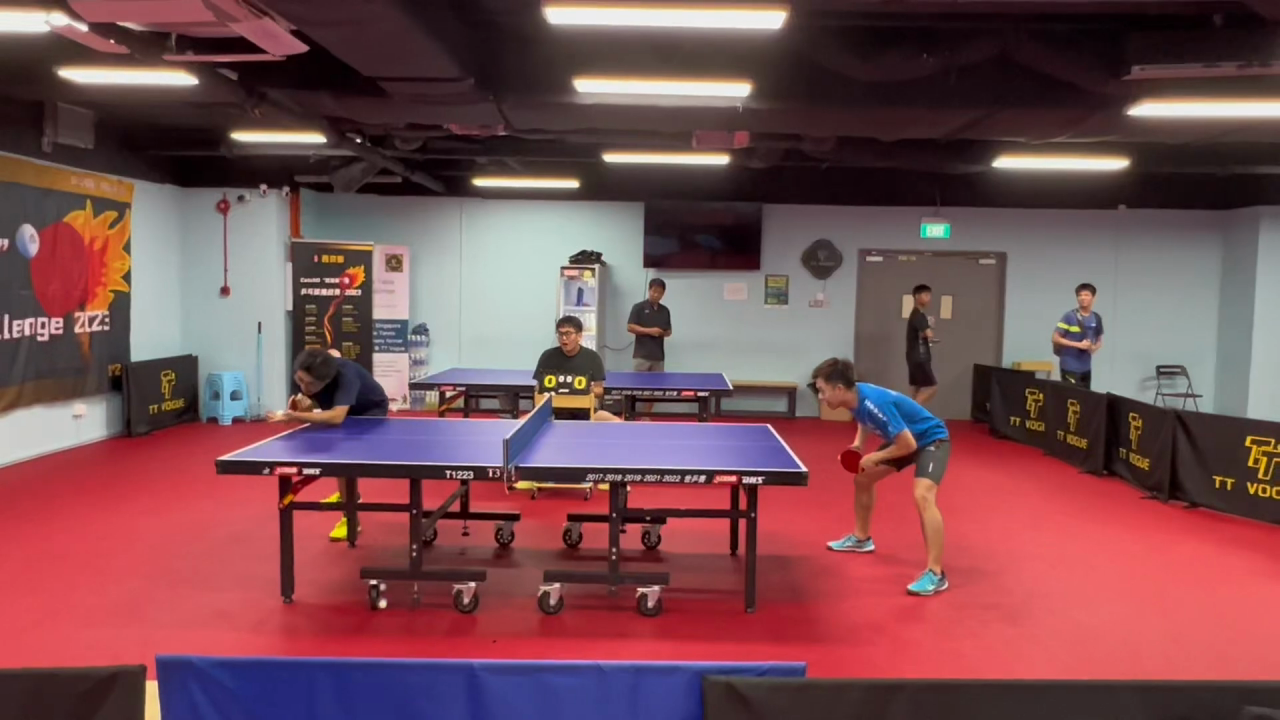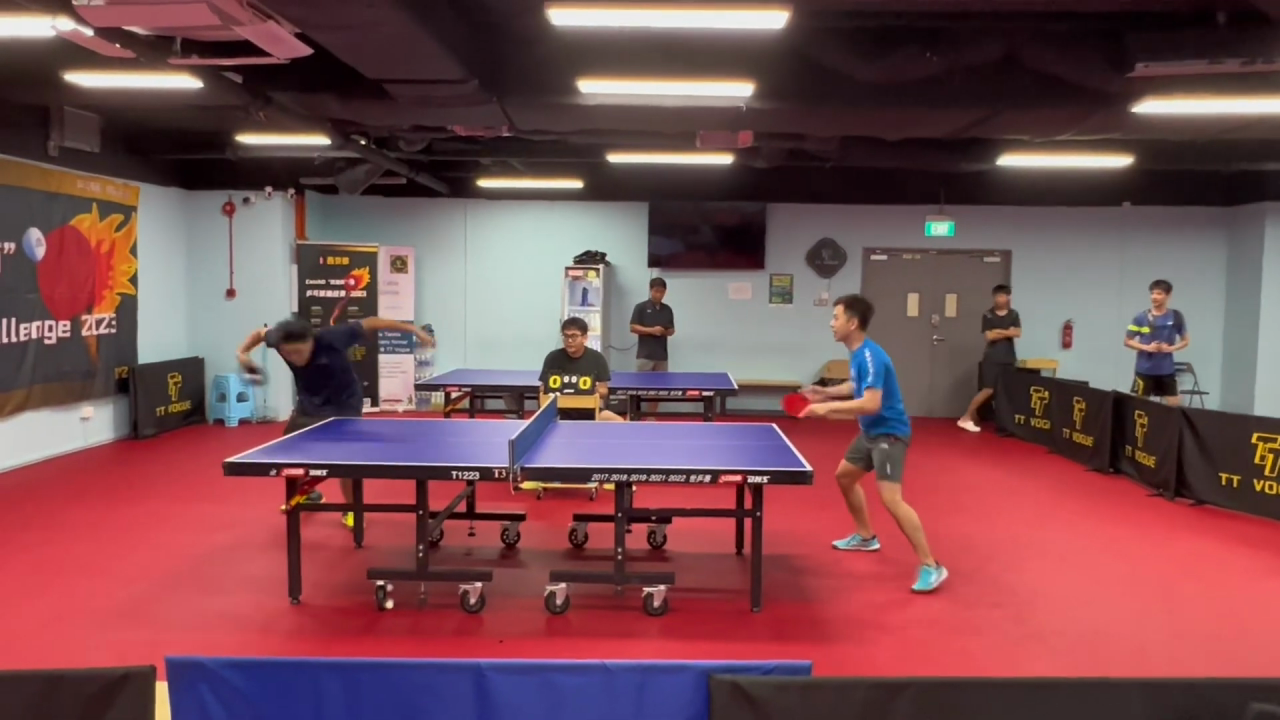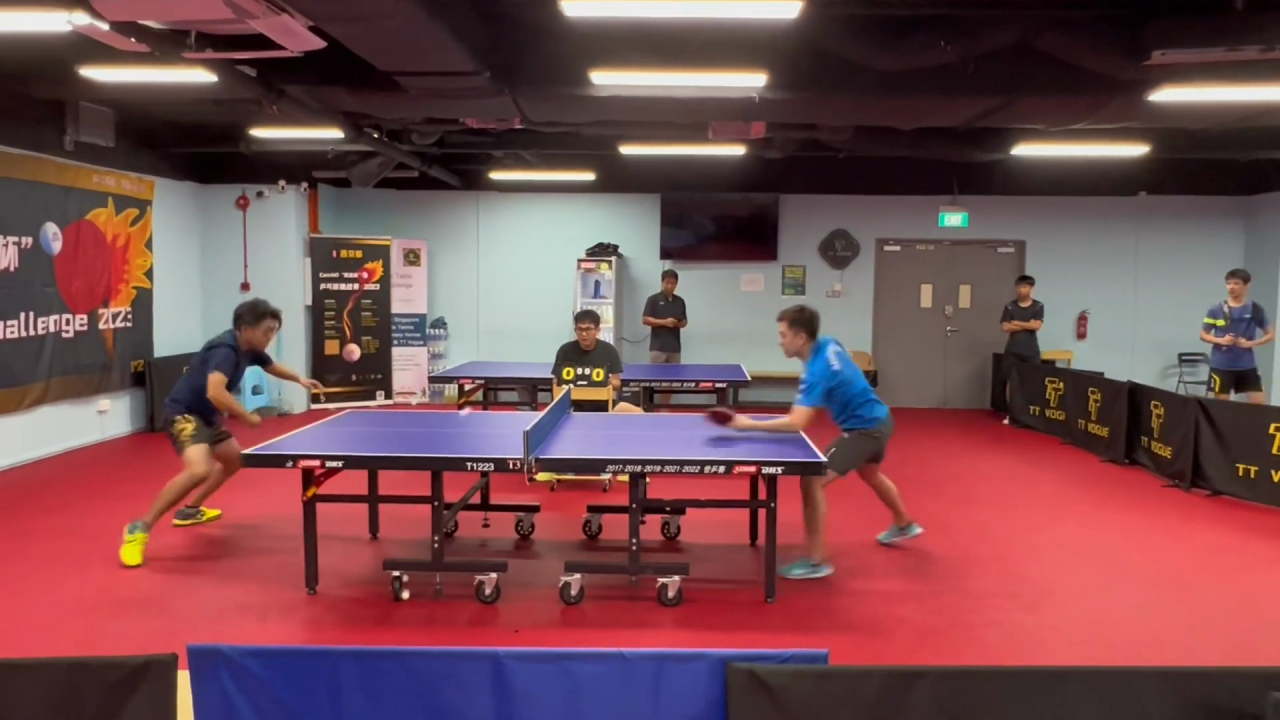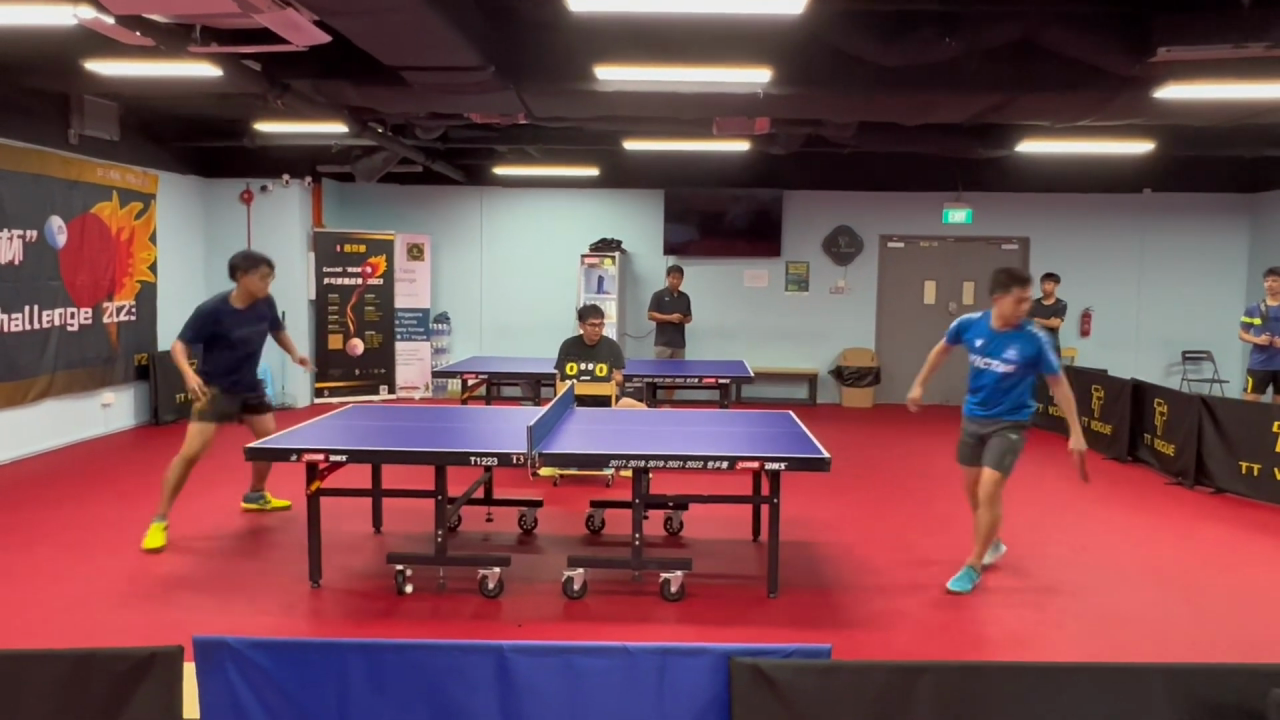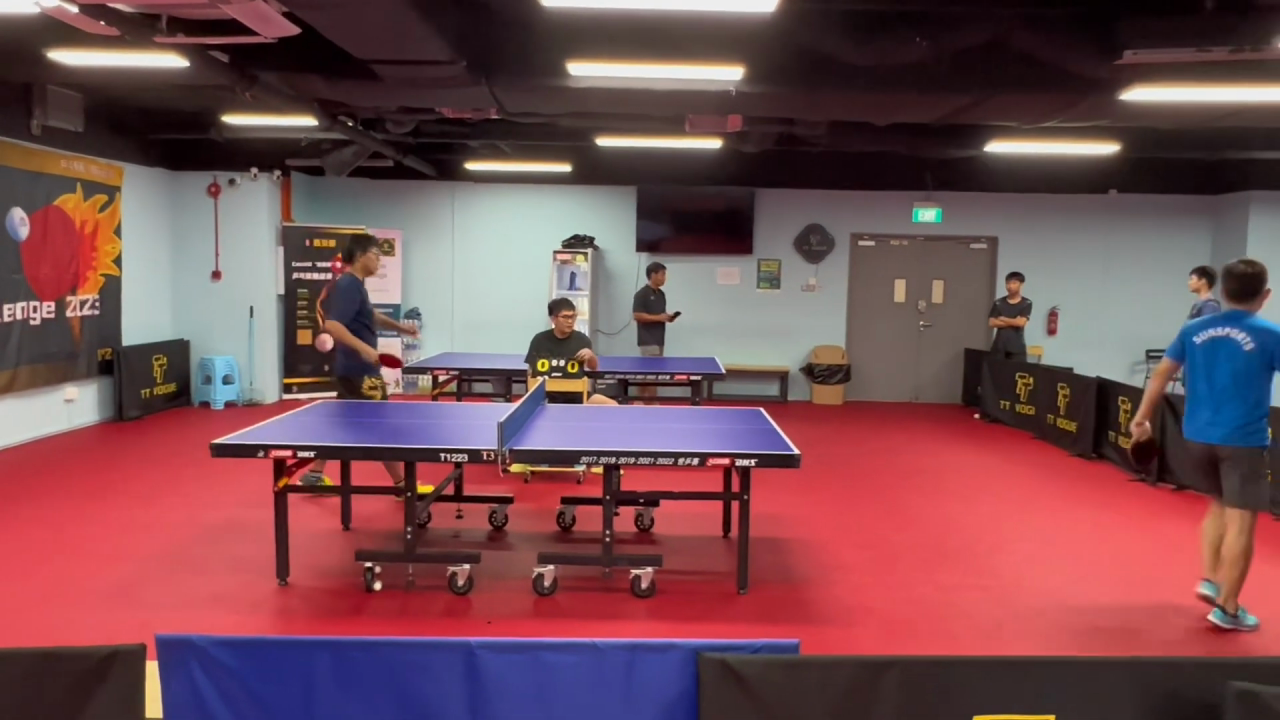
dt=1s
person 1, frame 1
left shoulder: (876, 405)
right shoulder: (855, 395)
left elbow: (908, 445)
right elbow: (866, 421)
left wrist: (873, 457)
right wrist: (858, 444)
left hip: (931, 440)
right hip: (904, 438)
left knee: (923, 496)
right knee: (862, 477)
left ankle: (935, 574)
right ankle: (861, 538)
person 1, frame 2
left shoulder: (871, 356)
right shoulder: (857, 353)
left elbow: (871, 404)
left wrist: (828, 407)
right wrist: (826, 392)
left hip: (890, 433)
right hip: (870, 432)
left knee: (891, 499)
right knee: (844, 476)
left ankle: (930, 565)
right ankle: (865, 536)
person 1, frame 3
left shoulder: (816, 373)
right shoulder: (828, 345)
left elbow: (796, 423)
left wrist: (749, 424)
left hip: (863, 431)
right hip: (879, 421)
left knee: (812, 482)
right knee: (870, 475)
left ankle: (817, 561)
right ankle: (903, 524)
person 1, frame 4
left shoulder: (1034, 339)
right shoulder: (969, 324)
left elbow: (1059, 384)
right elbow: (942, 349)
left wrist: (1075, 431)
right wrist: (919, 385)
left hip: (1010, 424)
right hip: (974, 417)
left knee: (987, 492)
right knee: (972, 485)
left ankle: (972, 566)
right ankle: (991, 541)
person 1, frame 5
left shoulder: (1193, 330)
left elbow: (1162, 375)
left wrist: (1142, 418)
left hip: (1197, 436)
right hip: (1242, 438)
left knee: (1219, 506)
right knee: (1241, 520)
left ankle: (1210, 579)
right ankle: (1227, 609)
person 2, frame 1
left shoulder: (345, 376)
right shoulder: (304, 377)
left elbow: (337, 416)
left wrist: (295, 416)
right wrist: (304, 404)
left hip: (371, 411)
right hip: (341, 411)
right ankle: (347, 494)
person 2, frame 2
left shoulder: (332, 337)
right shoulder: (282, 341)
left elbow: (372, 323)
right elbow: (261, 333)
left wrist: (414, 330)
right wrist: (242, 353)
left hip: (343, 404)
right hip: (309, 405)
left ankle: (350, 509)
right ankle: (310, 494)
person 2, frame 3
left shoulder: (249, 348)
right shoulder: (224, 350)
left elbow: (272, 367)
right elbow: (214, 392)
left wrist: (300, 380)
right wrist: (247, 417)
left hip: (208, 415)
right hip: (184, 413)
left knee: (234, 459)
right knee: (199, 470)
left ankle: (189, 510)
right ankle: (139, 529)
person 2, frame 4
left shoulder: (265, 304)
right shoulder: (211, 310)
left elbow: (278, 330)
right elbow: (179, 345)
left wrist: (295, 355)
right wrist: (189, 374)
left hip: (248, 386)
right hip: (215, 388)
left knee: (271, 438)
right knee: (191, 451)
left ankle: (256, 496)
right ankle: (159, 520)
person 2, frame 5
left shoulder: (354, 285)
right shoulder: (349, 286)
left elbow: (369, 316)
right elbow: (331, 324)
left wrist: (399, 327)
right wrist: (362, 347)
left hip: (350, 368)
right hip: (361, 369)
left ankle: (314, 474)
right ankle: (401, 483)
